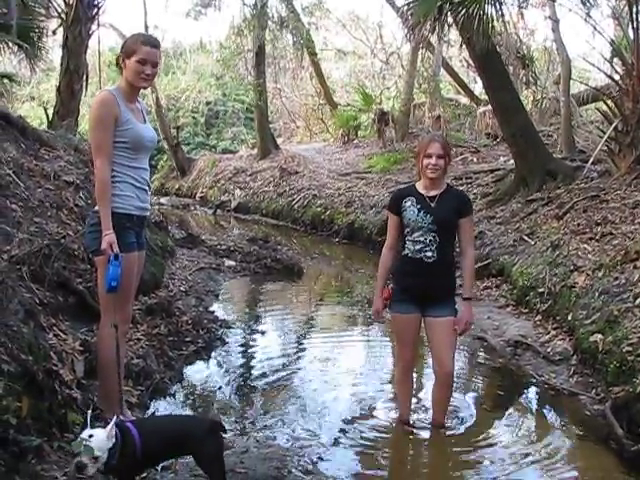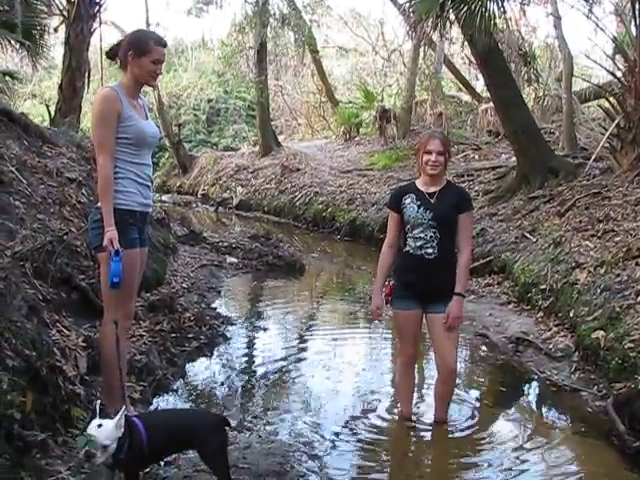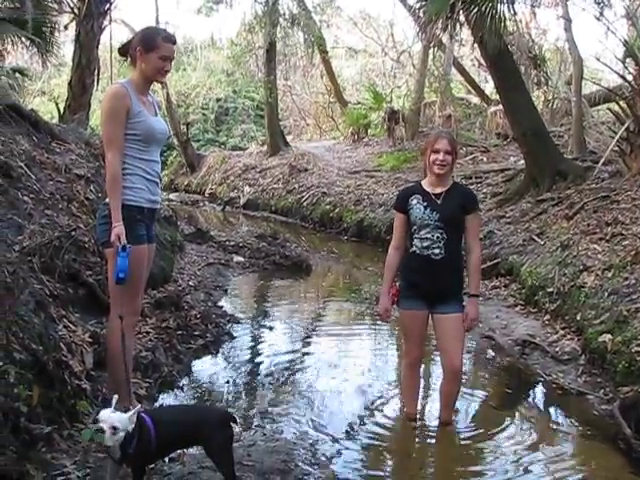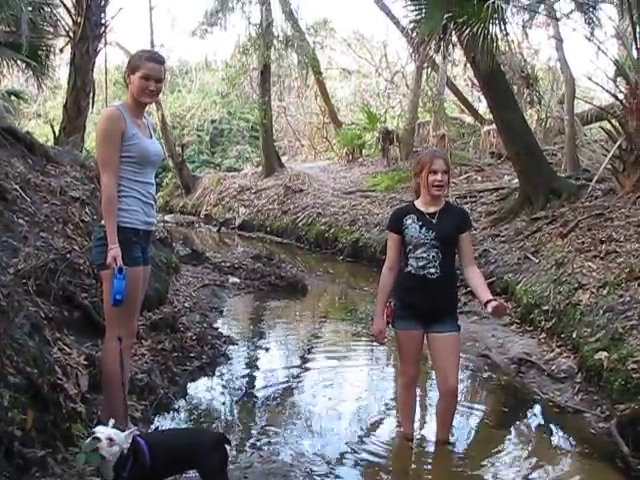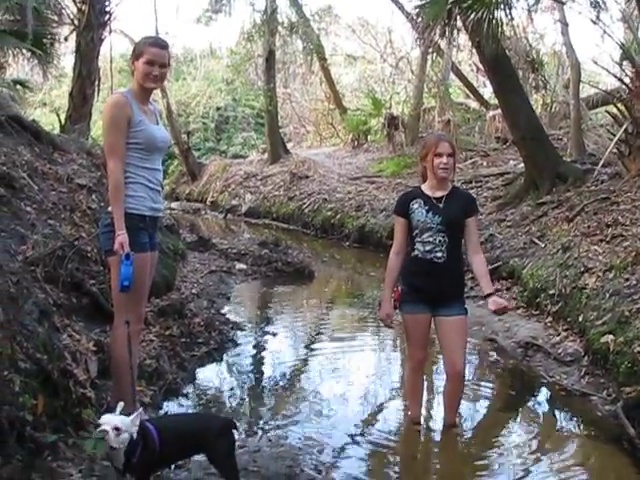
dt=0.5s
person 1, frame 1
left shoulder: (140, 107)
right shoulder: (107, 101)
right elbow: (102, 166)
left wrist: (135, 221)
right wrist: (107, 228)
left hip: (137, 219)
right hip: (116, 219)
left knee: (124, 319)
right knee: (113, 320)
left ankle: (116, 406)
right ankle: (112, 414)
person 1, frame 2
left shoulder: (142, 104)
right shoulder: (109, 98)
right elbow: (104, 164)
left wrist: (139, 217)
right wrist: (109, 224)
left hip: (139, 215)
right hip: (118, 215)
left knee: (126, 315)
right knee: (116, 316)
left ankle: (119, 402)
right ankle: (115, 409)
person 1, frame 3
left shoulder: (152, 101)
right shoulder: (119, 94)
right elbow: (113, 160)
left wrist: (146, 213)
right wrist: (117, 220)
left hip: (147, 212)
right hip: (126, 211)
left knee: (132, 312)
right knee: (123, 312)
left ankle: (122, 398)
right ankle: (121, 404)
person 1, frame 4
left shoulder: (147, 123)
right shoulder: (114, 117)
right elbow: (108, 182)
left wrist: (142, 235)
right wrist: (113, 242)
left hip: (143, 233)
right hip: (122, 233)
left knee: (128, 333)
right knee: (119, 333)
left ankle: (115, 420)
right ankle: (117, 426)
person 1, frame 5
left shoulder: (153, 109)
right shoulder: (120, 103)
right elbow: (115, 168)
left wrist: (149, 220)
right wrist: (120, 228)
left hip: (150, 220)
right hip: (129, 219)
left knee: (136, 319)
right knee: (128, 319)
left ankle: (124, 405)
right ankle: (126, 412)
person 2, frame 1
left shoulder: (459, 201)
right shoulder: (401, 198)
left elbow: (467, 253)
right elbow: (390, 247)
left wrist: (467, 300)
right wrist: (378, 293)
left hip: (442, 295)
right hip: (404, 291)
left knee: (445, 370)
right knee: (404, 362)
left ankle: (437, 427)
right ankle: (403, 423)
person 2, frame 2
left shoulder: (458, 197)
right shoulder: (401, 195)
left elbow: (464, 249)
right elbow: (390, 245)
left wrist: (458, 296)
right wrist: (377, 291)
left hip: (442, 292)
right hip: (406, 289)
left knee: (448, 366)
right knee: (406, 357)
left ankle: (440, 422)
right ankle: (405, 419)
person 2, frame 3
left shoulder: (465, 197)
right shoulder: (408, 196)
left elbow: (474, 249)
right elbow: (397, 246)
left wrist: (473, 297)
right wrist: (385, 292)
left hip: (449, 293)
right hip: (412, 289)
left knee: (454, 366)
right knee: (412, 357)
left ankle: (445, 423)
right ankle: (409, 419)
person 2, frame 4
left shoulder: (458, 216)
right shoulder: (401, 216)
left elbow: (469, 265)
right elbow: (390, 267)
left wrist: (488, 300)
right wrist: (379, 313)
left hip: (444, 312)
right hip: (407, 309)
left knee: (450, 385)
right knee: (408, 376)
left ankle: (442, 442)
right ankle: (406, 438)
person 2, frame 5
left shoulder: (464, 201)
right shoulder: (408, 201)
left elbow: (474, 251)
right elbow: (397, 251)
left wrist: (490, 294)
right wrist: (386, 297)
left hip: (451, 295)
right hip: (415, 293)
left knee: (457, 369)
right knee: (415, 360)
left ankle: (450, 426)
right ankle: (414, 423)
